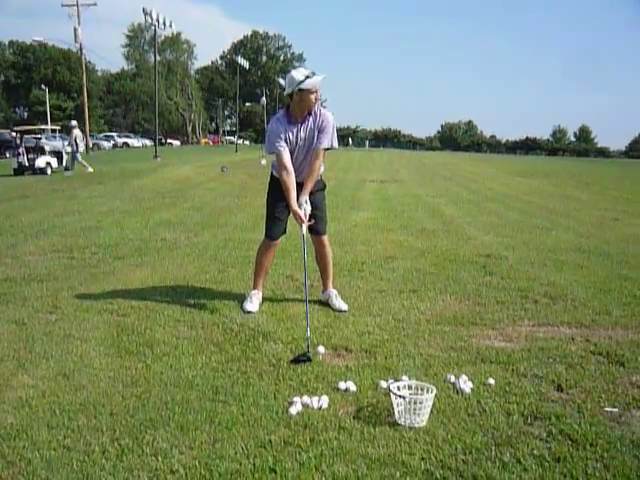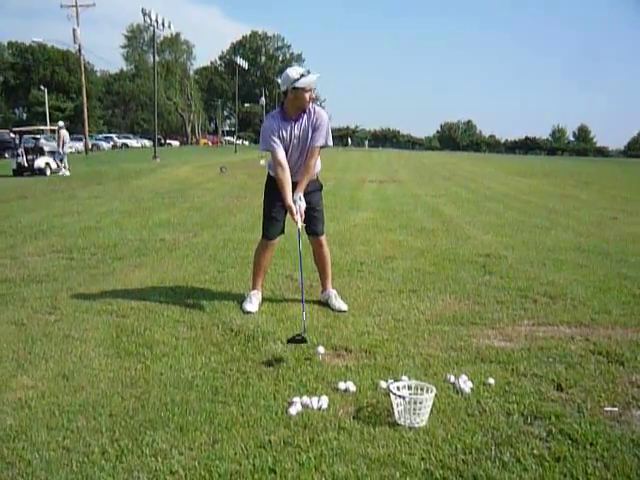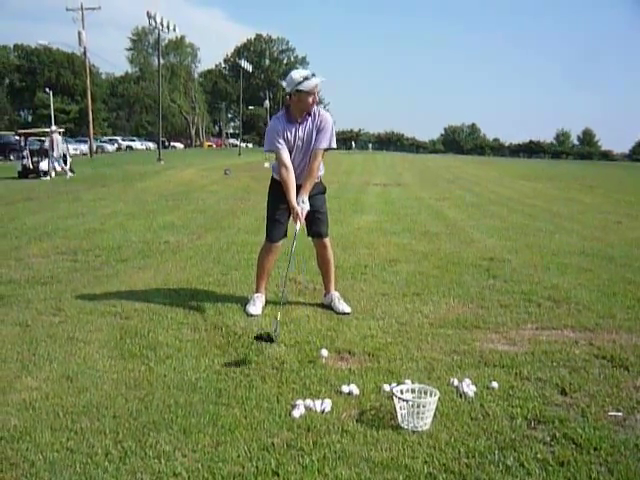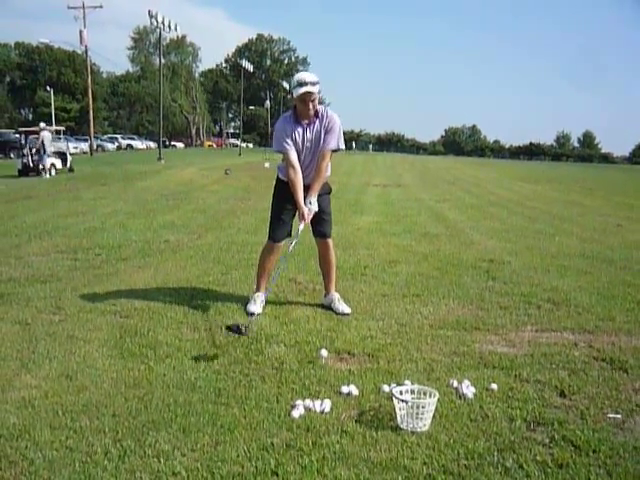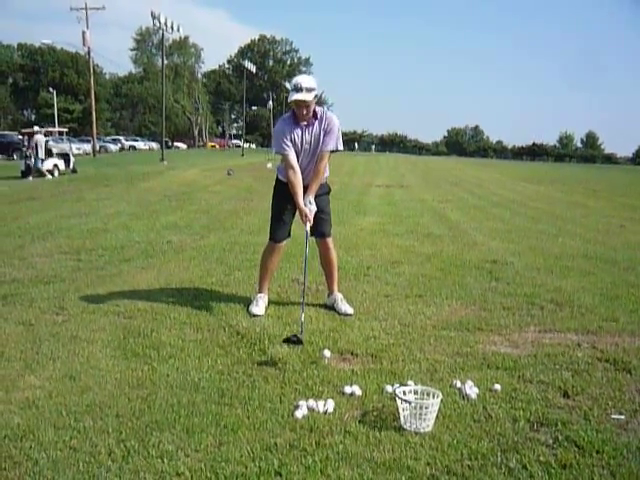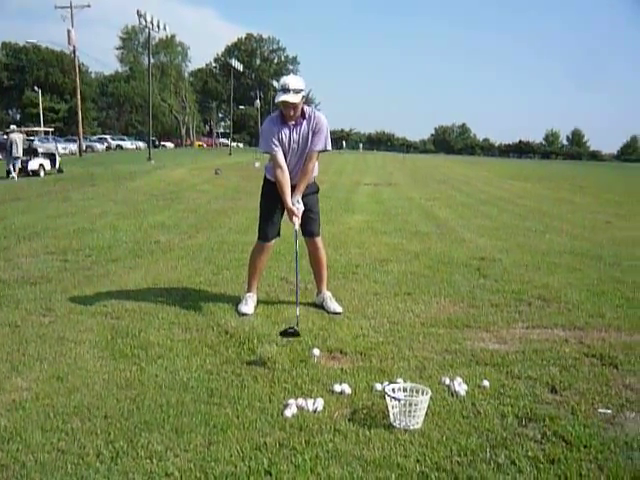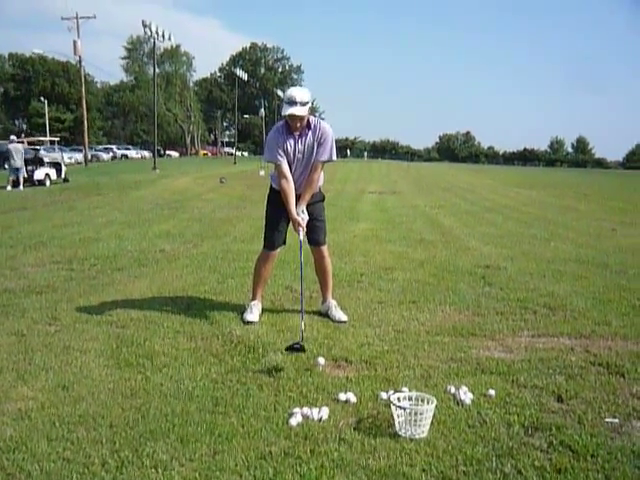
dt=0.3s
person 1, frame 1
left shoulder: (324, 118)
right shoulder: (277, 125)
left elbow: (317, 160)
right elbow: (285, 168)
left wrist: (305, 196)
right wrist: (293, 206)
left hip: (313, 183)
right hip: (281, 183)
left knee: (321, 238)
right knee: (272, 238)
left ankle: (329, 291)
right ankle: (256, 291)
person 1, frame 2
left shoulder: (318, 116)
right shoulder: (272, 122)
left elbow: (312, 159)
right elbow: (280, 165)
left wrist: (299, 194)
right wrist: (288, 203)
left hip: (309, 183)
right hip: (277, 183)
left knee: (319, 238)
right knee: (269, 239)
left ankle: (328, 291)
right ankle: (255, 292)
person 1, frame 3
left shoulder: (323, 119)
right shoulder: (277, 124)
left elbow: (316, 161)
right elbow: (285, 165)
left wrist: (303, 197)
right wrist: (292, 204)
left hip: (313, 185)
right hip: (282, 186)
left knee: (322, 240)
right knee: (272, 241)
left ankle: (330, 294)
right ankle: (259, 294)
person 1, frame 4
left shoulder: (330, 120)
right shoulder: (284, 125)
left elbow: (324, 162)
right elbow: (292, 167)
left wrist: (312, 197)
right wrist: (300, 204)
left hip: (318, 187)
right hip: (287, 186)
left knee: (326, 240)
right knee: (275, 240)
left ankle: (331, 294)
right ankle: (259, 293)
person 1, frame 5
left shoulder: (329, 121)
right shoulder: (283, 126)
left elbow: (322, 163)
right elbow: (291, 168)
left wrist: (309, 198)
right wrist: (300, 205)
left hip: (318, 187)
right hip: (286, 186)
left knee: (325, 240)
right knee: (276, 241)
left ankle: (334, 295)
right ankle: (261, 294)
person 1, frame 6
left shoulder: (317, 121)
right shoulder: (271, 125)
left elbow: (310, 162)
right elbow: (279, 167)
left wrist: (297, 197)
right wrist: (288, 204)
left hip: (306, 186)
right hip: (275, 185)
left knee: (315, 239)
right knee: (265, 241)
left ankle: (323, 293)
right ankle: (251, 294)
person 1, frame 7
left shoulder: (323, 131)
right shoulder: (276, 135)
left elbow: (315, 172)
right elbow: (284, 177)
left wrist: (302, 206)
right wrist: (292, 213)
left hip: (312, 195)
right hip: (280, 194)
left knee: (320, 248)
right knee: (270, 249)
left ankle: (328, 302)
right ankle: (255, 302)
